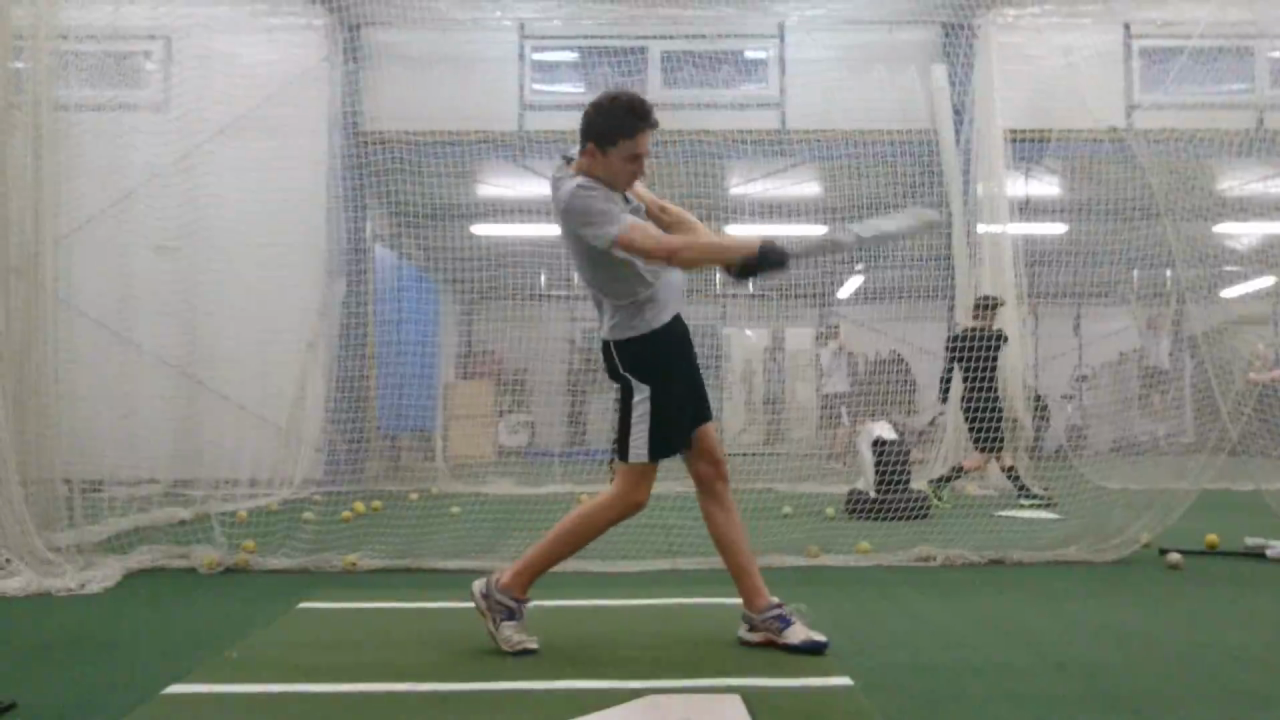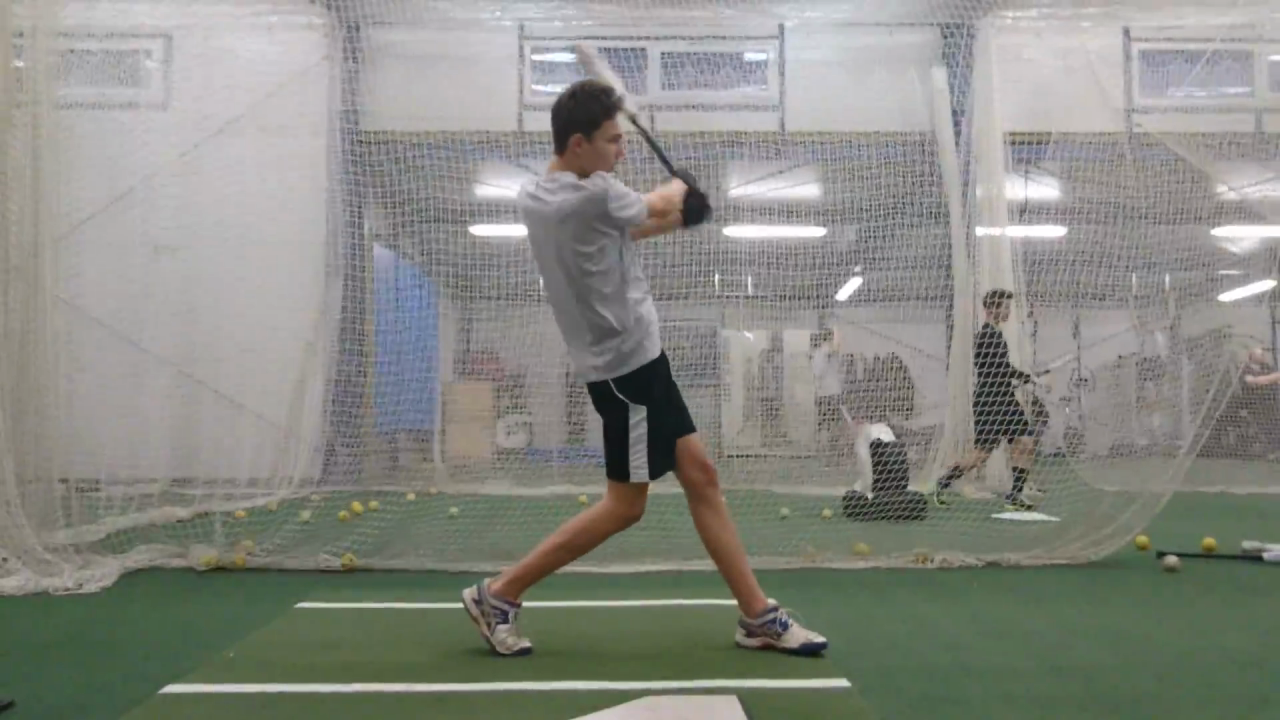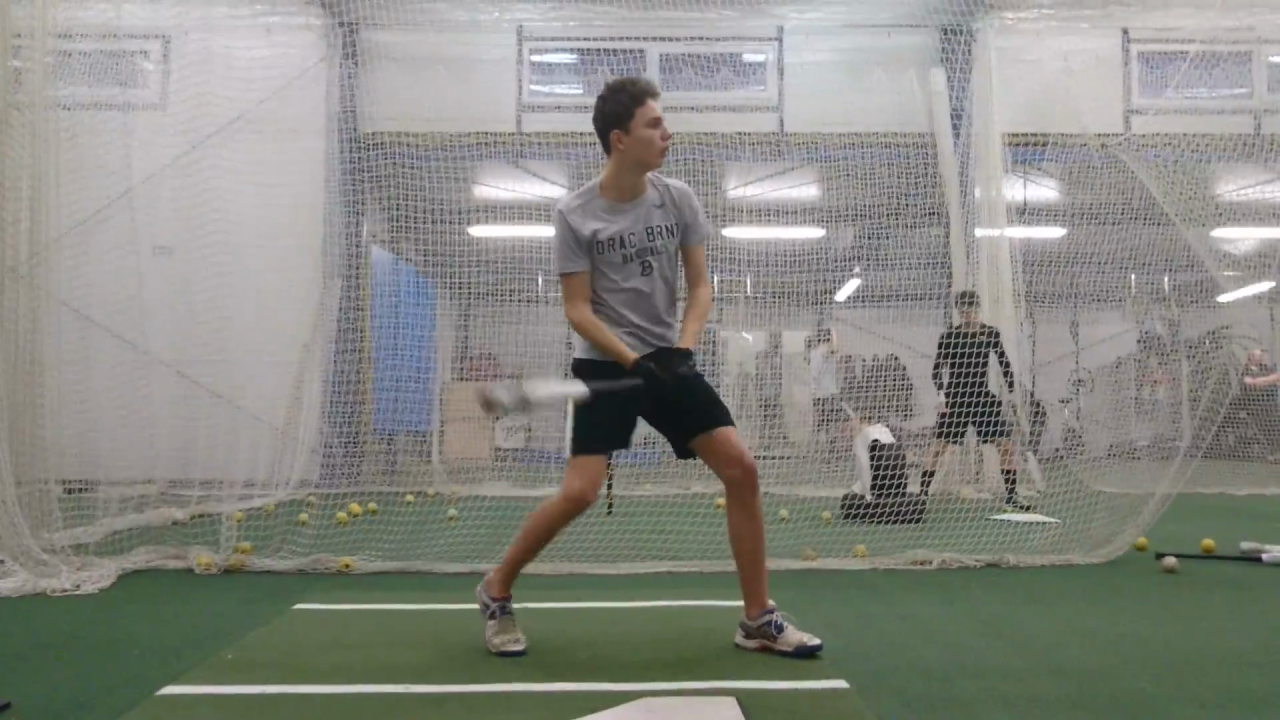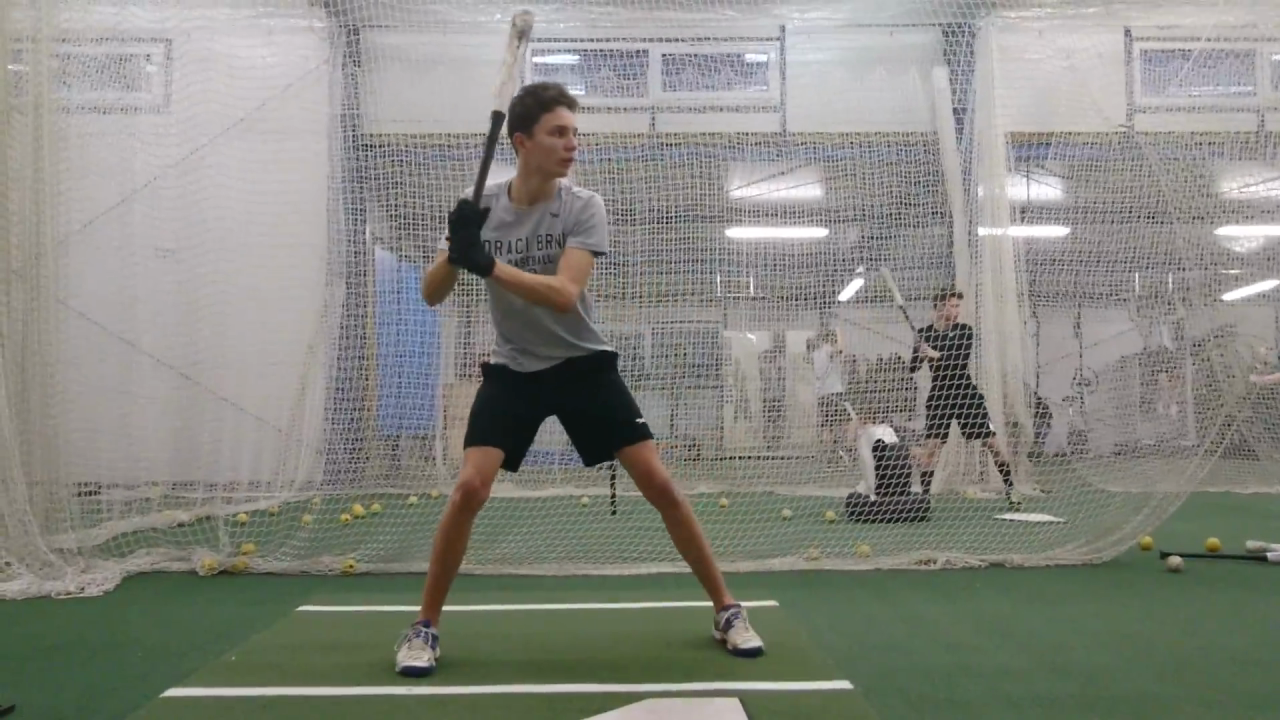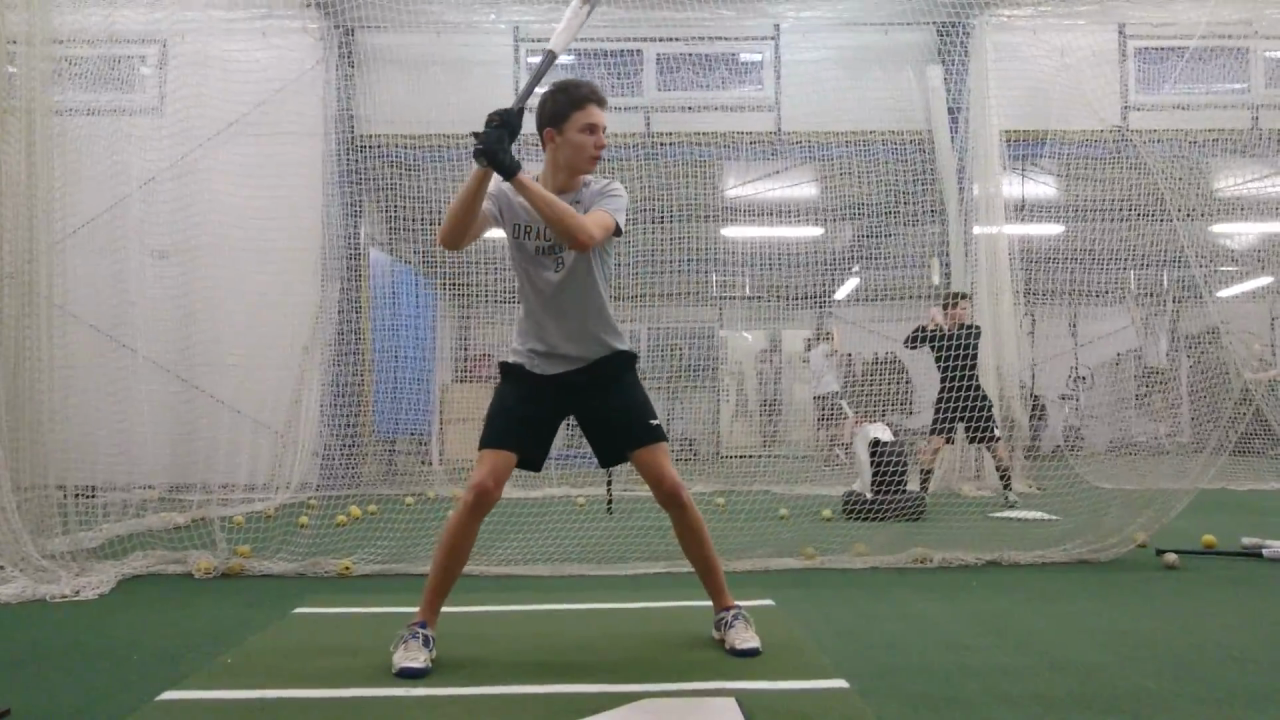
dt=0.5s
person 1, frame 1
left shoulder: (590, 172)
right shoulder: (579, 197)
left elbow: (655, 209)
right elbow: (663, 251)
left wrist: (728, 250)
right wrist: (749, 251)
left hip: (660, 337)
right hip: (644, 346)
left knee: (711, 469)
right knee: (629, 492)
left ankle: (762, 612)
right ankle: (505, 589)
person 1, frame 2
left shoulder: (533, 196)
right shoulder: (595, 195)
right elbow: (662, 205)
left wrist: (679, 209)
right wrist: (683, 186)
left hip: (629, 360)
right hip: (627, 365)
left knee: (701, 476)
right knee: (625, 504)
left ankle: (758, 616)
right ankle: (497, 593)
person 1, frame 3
left shoulder: (680, 199)
right shoulder: (574, 214)
left elbow: (700, 285)
right elbow: (578, 310)
left wrist: (678, 352)
right wrist: (635, 363)
left hip: (671, 359)
right hip: (606, 362)
left knee: (743, 472)
right knee: (579, 492)
left ankle: (760, 620)
right ankle: (495, 597)
person 1, frame 4
left shoulder: (584, 206)
right shoulder: (481, 208)
left elbow: (566, 295)
right elbow: (432, 293)
left wrist: (490, 267)
right wrist: (455, 255)
left hip: (584, 362)
right hip: (513, 369)
left knee: (660, 483)
right knee: (469, 488)
left ankle: (726, 609)
right ankle: (425, 626)
person 1, frame 5
left shoulder: (609, 194)
right shoulder: (507, 197)
left elbow: (583, 235)
right elbow: (451, 238)
left wrist: (514, 171)
right wrist: (488, 166)
left hip: (603, 364)
right hip: (532, 368)
left knee: (670, 488)
right knee: (481, 492)
left ankle: (726, 610)
right ankle: (421, 626)
person 2, frame 1
left shoulder: (954, 339)
right shoulder: (995, 336)
left elbow: (947, 372)
left wrist: (943, 398)
right wrist: (986, 328)
left hip: (970, 401)
right hip: (986, 403)
left knee: (999, 449)
right knee: (983, 457)
left ankle: (1024, 491)
right ankle: (938, 483)
person 2, frame 2
left shoulder: (991, 332)
right shoulder: (990, 334)
right elbow: (1002, 368)
left wrist: (1018, 379)
right wrist: (1030, 379)
left hip: (1004, 399)
right hip: (989, 401)
left knee: (1026, 445)
right knee: (982, 453)
left ankle: (1015, 496)
right ankle: (945, 482)
person 2, frame 3
left shoulder: (991, 333)
right shoulder: (948, 337)
left elbow: (1003, 361)
right elbow: (936, 369)
left wrist: (1011, 391)
right wrist: (942, 393)
left hip: (982, 397)
right hip: (954, 399)
left knee: (1005, 444)
right knee: (939, 447)
left ankle: (1012, 497)
right ankle: (922, 496)
person 2, frame 4
left shoulder: (964, 330)
right shoulder: (924, 334)
left elbow: (964, 361)
right elbow: (912, 368)
left wrist: (937, 355)
right wrist: (920, 356)
left hip: (966, 392)
right hip: (940, 395)
left knee: (992, 440)
right knee: (930, 445)
left ankle: (1009, 488)
right ankle: (924, 495)
person 2, frame 5
left shoulder: (974, 330)
right shoulder: (933, 333)
left elbow: (962, 345)
right elbow: (908, 343)
left wrist: (944, 326)
right wrist: (928, 324)
left hip: (974, 397)
right hip: (948, 398)
left knee: (996, 446)
right knee: (934, 444)
left ankle: (1008, 491)
right ankle: (921, 493)
